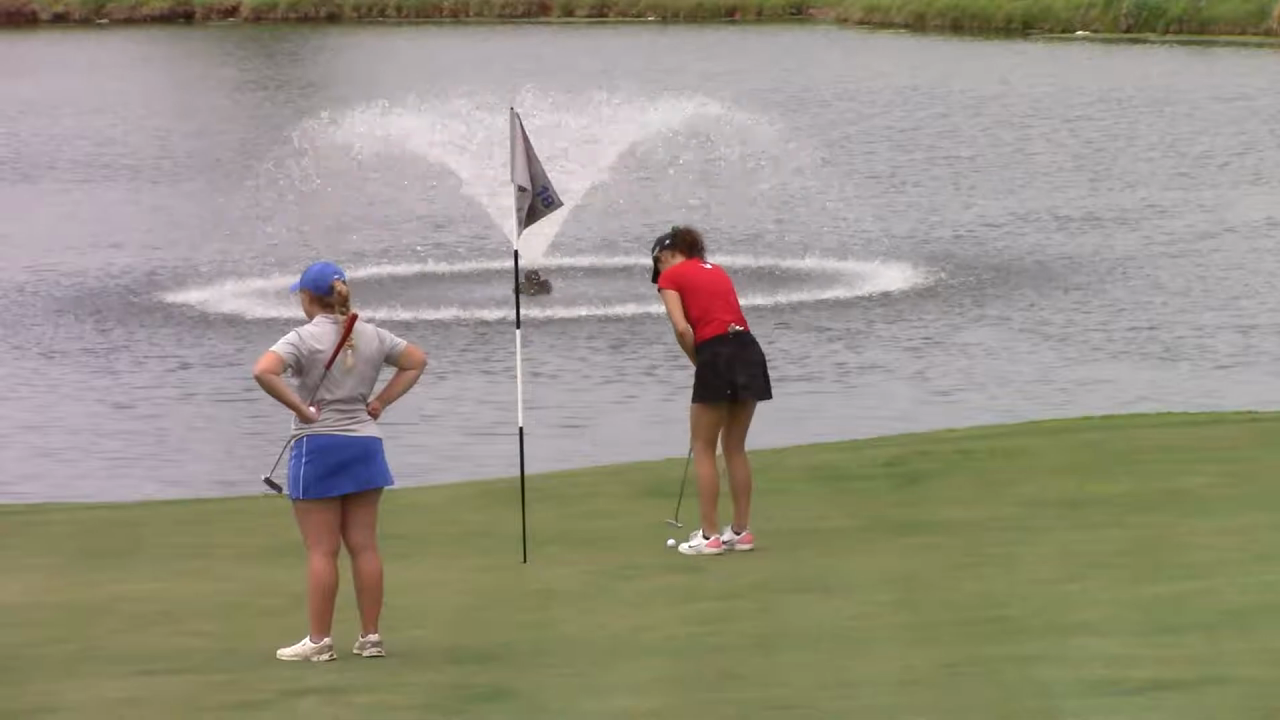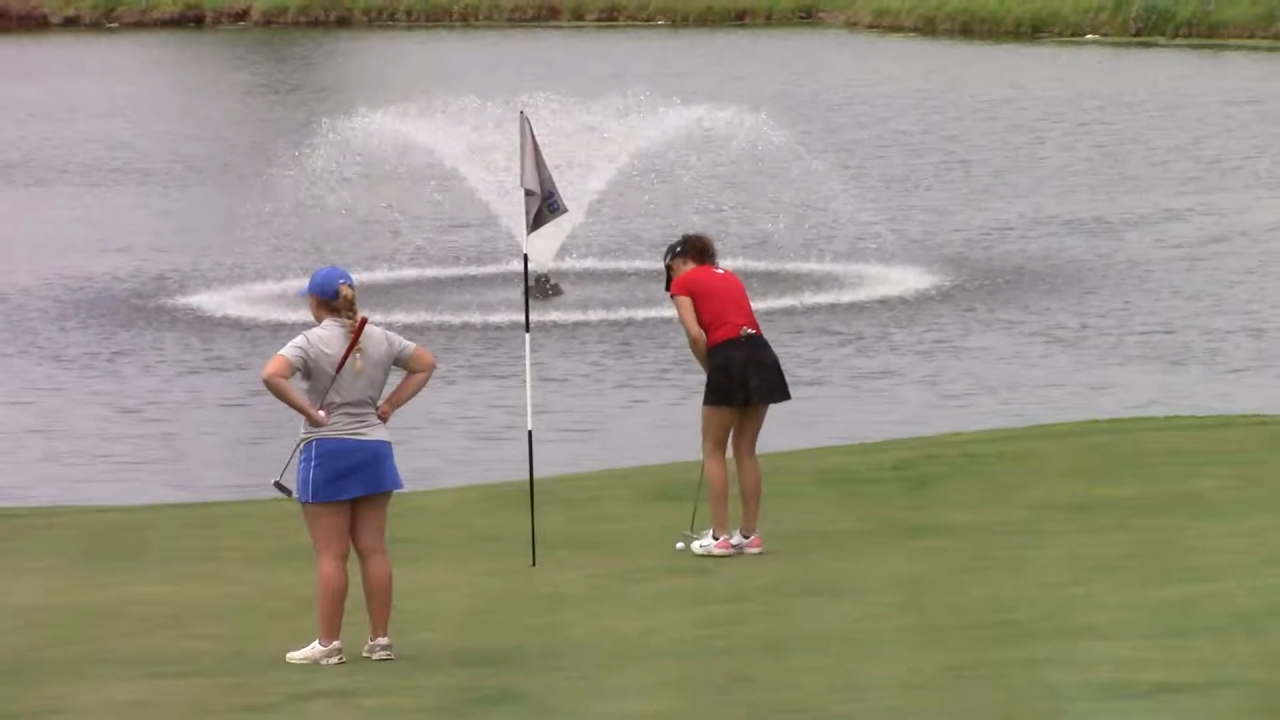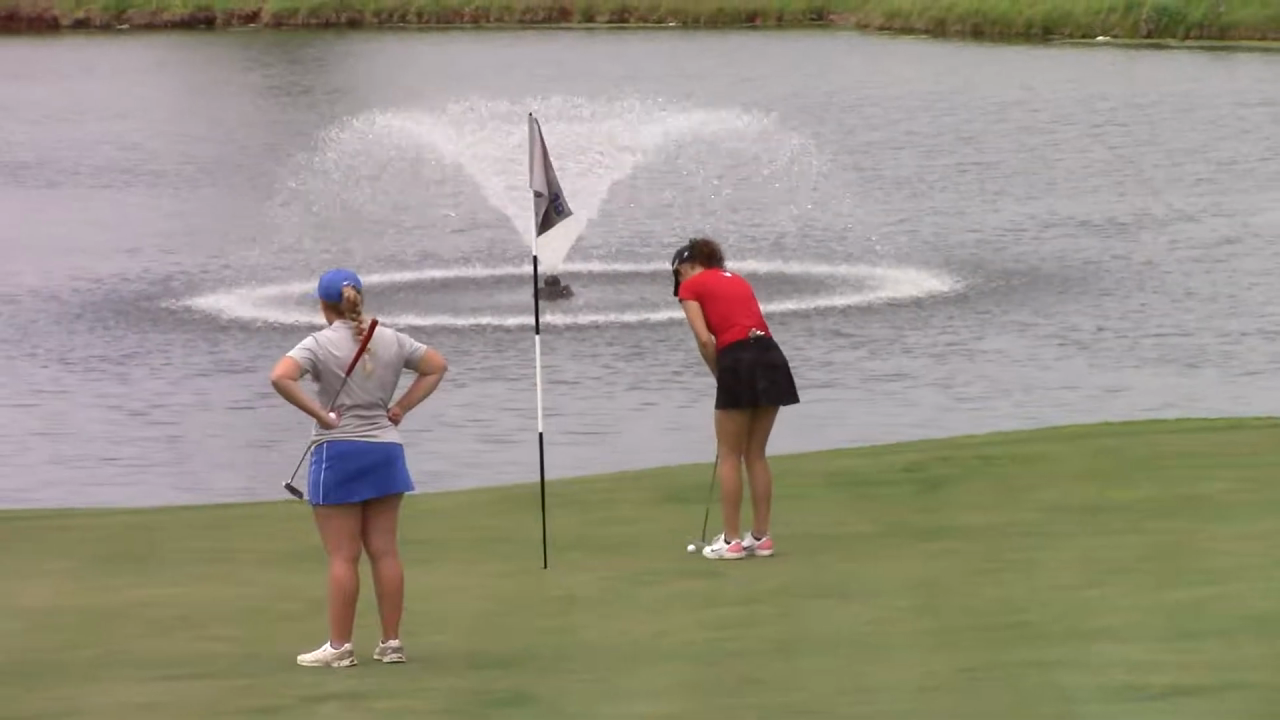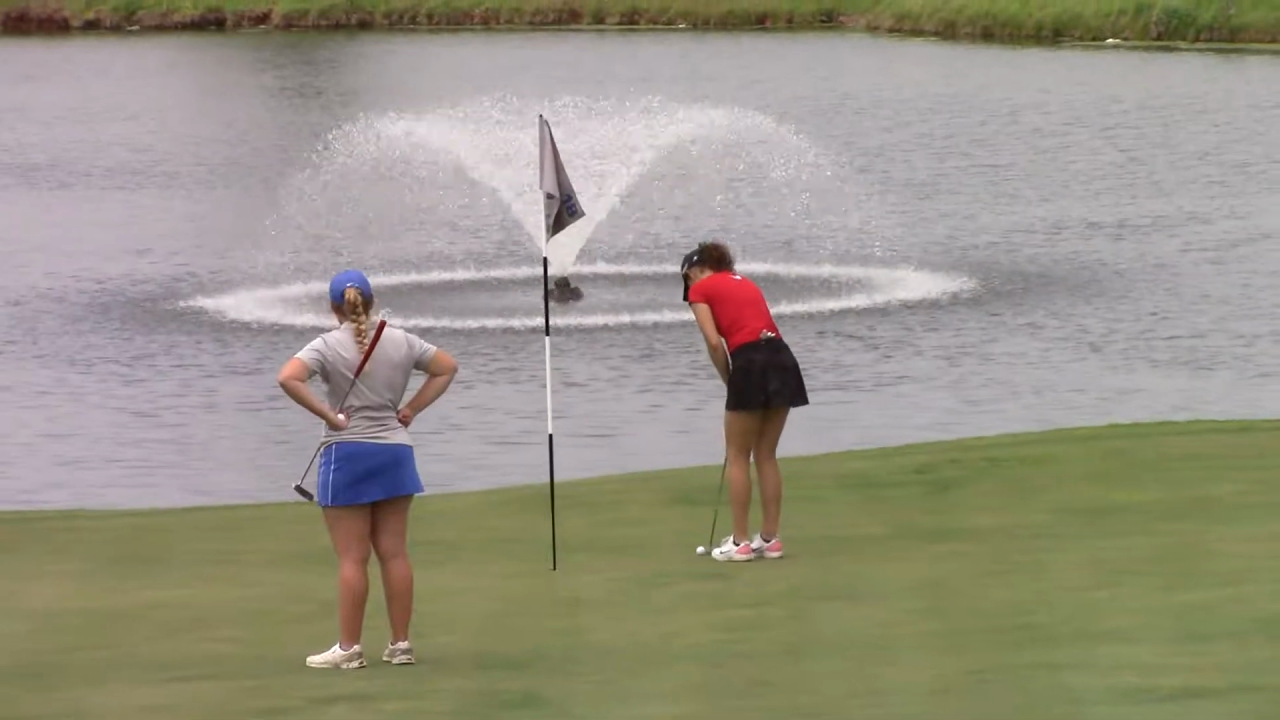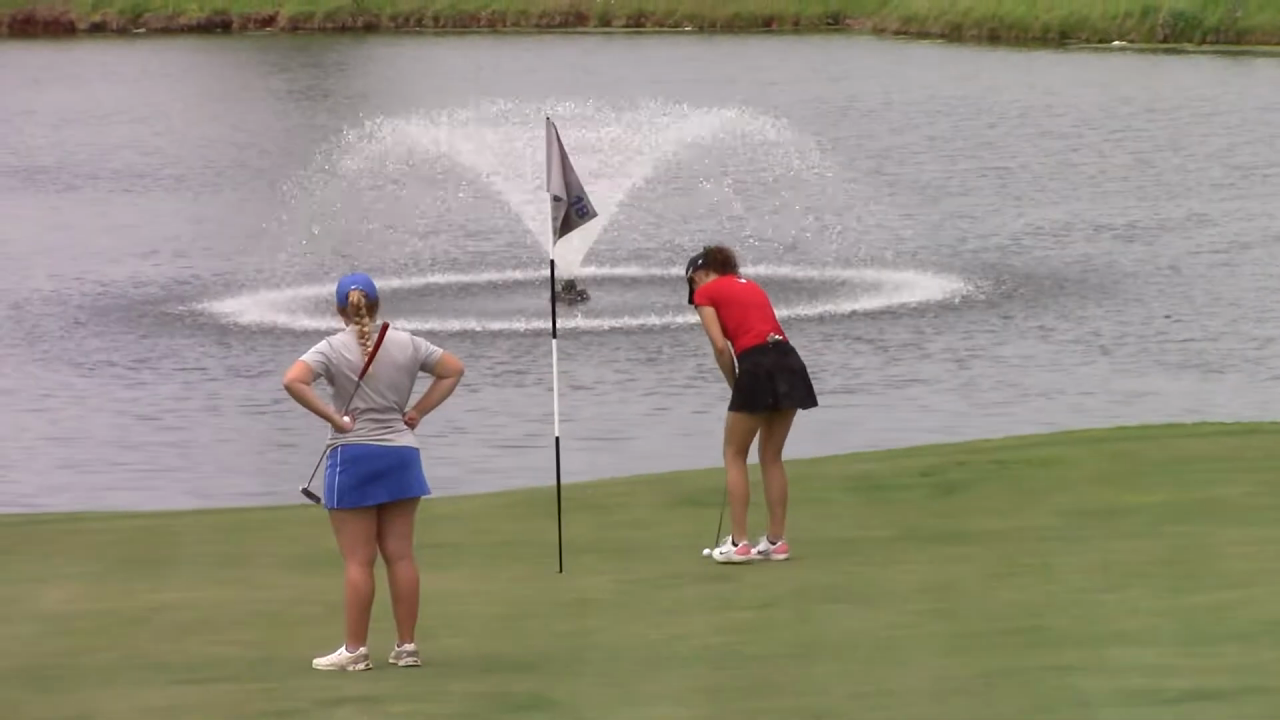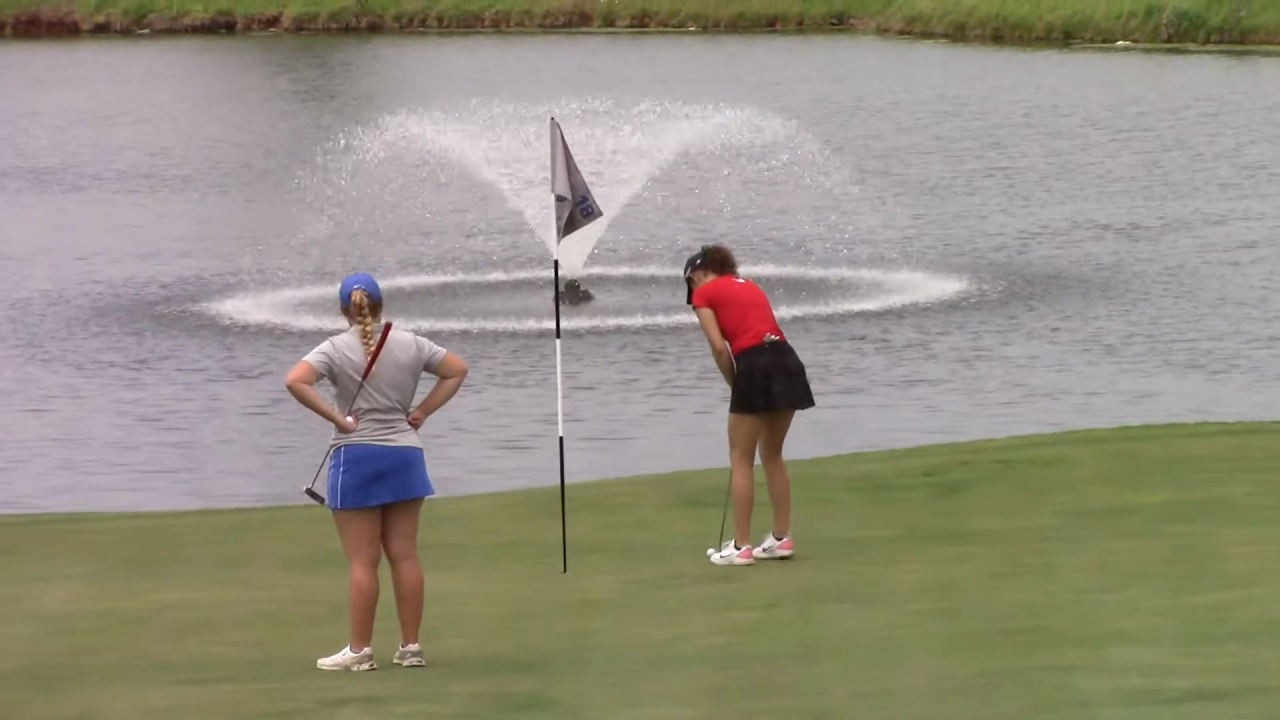
dt=0.2s
person 1, frame 1
left shoulder: (303, 338)
right shoulder: (372, 335)
left elbow: (263, 372)
right elbow: (417, 361)
left wrist: (300, 409)
right wrist: (381, 402)
left hip: (319, 448)
right hip: (365, 447)
left knee: (322, 551)
right knee: (363, 546)
left ankle: (319, 641)
right ankle: (370, 636)
person 1, frame 2
left shoulder: (311, 341)
right shoulder: (380, 338)
left elbow: (271, 375)
right elbow: (426, 363)
left wrist: (309, 413)
right wrist: (390, 405)
left hip: (328, 452)
right hip: (374, 450)
left knee: (331, 554)
right knee: (373, 549)
left ankle: (328, 644)
right ankle: (380, 639)
person 1, frame 3
left shoulder: (320, 344)
right shoulder: (391, 340)
left elbow: (280, 378)
right elbow: (438, 366)
left wrist: (319, 415)
right wrist: (402, 407)
left hip: (338, 454)
right hip: (385, 452)
left knee: (342, 557)
right knee: (384, 552)
left ankle: (340, 646)
right ankle: (391, 642)
person 1, frame 4
left shoulder: (328, 345)
right shoulder: (401, 341)
left elbow: (288, 378)
right elbow: (448, 367)
left wrist: (328, 416)
right wrist: (413, 409)
left hip: (348, 456)
right hip: (395, 453)
left knee: (352, 559)
right knee: (394, 553)
left ankle: (349, 648)
right ankle: (401, 644)
person 1, frame 5
left shoulder: (333, 348)
right shoulder: (407, 343)
left elbow: (292, 380)
right elbow: (454, 369)
left wrist: (333, 418)
right wrist: (419, 410)
left hip: (354, 458)
right hip: (401, 455)
left knee: (358, 561)
right knee: (400, 555)
left ankle: (355, 650)
right ankle: (407, 646)
person 1, frame 6
left shoulder: (336, 348)
right shoulder: (411, 344)
left elbow: (295, 381)
right elbow: (459, 369)
left wrist: (336, 419)
right wrist: (423, 411)
left hip: (357, 458)
right hip: (405, 456)
left knee: (362, 562)
right knee: (405, 556)
left ankle: (360, 650)
right ankle: (411, 646)
person 2, frame 1
left shoulder: (670, 276)
right shoulder: (717, 271)
left elbow: (682, 329)
left wrist: (699, 363)
right wrist: (705, 360)
left hip: (717, 357)
right hip: (749, 352)
left knee: (703, 449)
right knee: (735, 448)
left ankle: (710, 535)
right ankle: (740, 531)
person 2, frame 2
left shoulder: (682, 282)
right shoulder: (729, 276)
left elbow: (695, 335)
left wrist: (710, 370)
right wrist: (717, 367)
left hip: (729, 360)
right hip: (762, 356)
left knee: (714, 451)
right knee: (746, 451)
left ankle: (719, 535)
right ankle: (749, 535)
person 2, frame 3
left shoulder: (690, 287)
right shoulder: (737, 279)
left elbow: (705, 340)
left wrist: (719, 377)
right wrist: (725, 374)
left hip: (739, 362)
right hip: (771, 357)
left knee: (729, 455)
right knee: (755, 453)
left ankle: (731, 540)
right ankle: (760, 537)
person 2, frame 4
left shoulder: (699, 289)
right shoulder: (746, 283)
left elbow: (715, 343)
left wrist: (728, 381)
right wrist: (735, 379)
left hip: (751, 364)
right hip: (782, 359)
left knee: (737, 457)
right knee: (765, 455)
left ankle: (740, 542)
right ankle: (770, 539)
person 2, frame 5
left shoulder: (705, 293)
right shoulder: (750, 286)
left elbow: (721, 346)
left wrist: (734, 385)
right wrist: (741, 383)
left hip: (758, 367)
right hip: (789, 363)
left knee: (734, 456)
right knee: (771, 457)
left ankle: (739, 541)
right ankle: (776, 541)
person 2, frame 6
left shoulder: (703, 293)
right shoulder: (749, 285)
left elbow: (719, 348)
left wrist: (734, 385)
right wrist: (740, 383)
left hip: (755, 367)
right hip: (787, 362)
left knee: (741, 460)
right knee: (772, 456)
left ankle: (741, 546)
right ankle: (781, 537)
